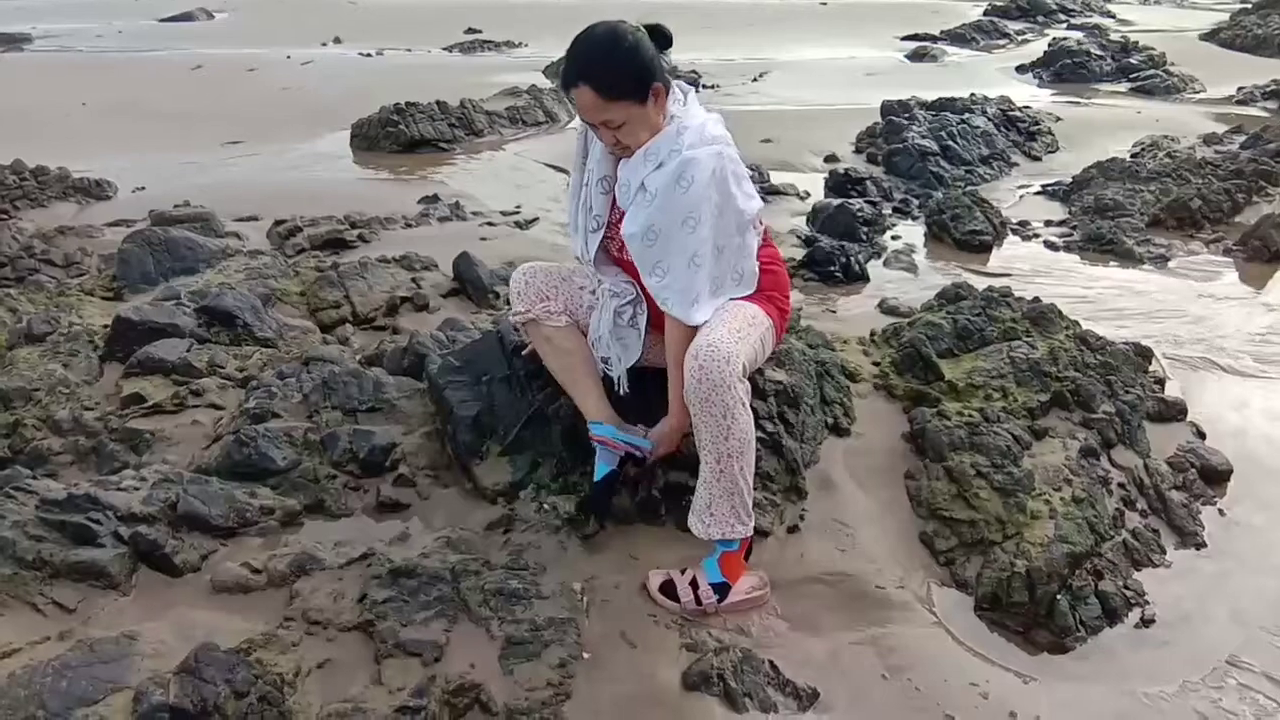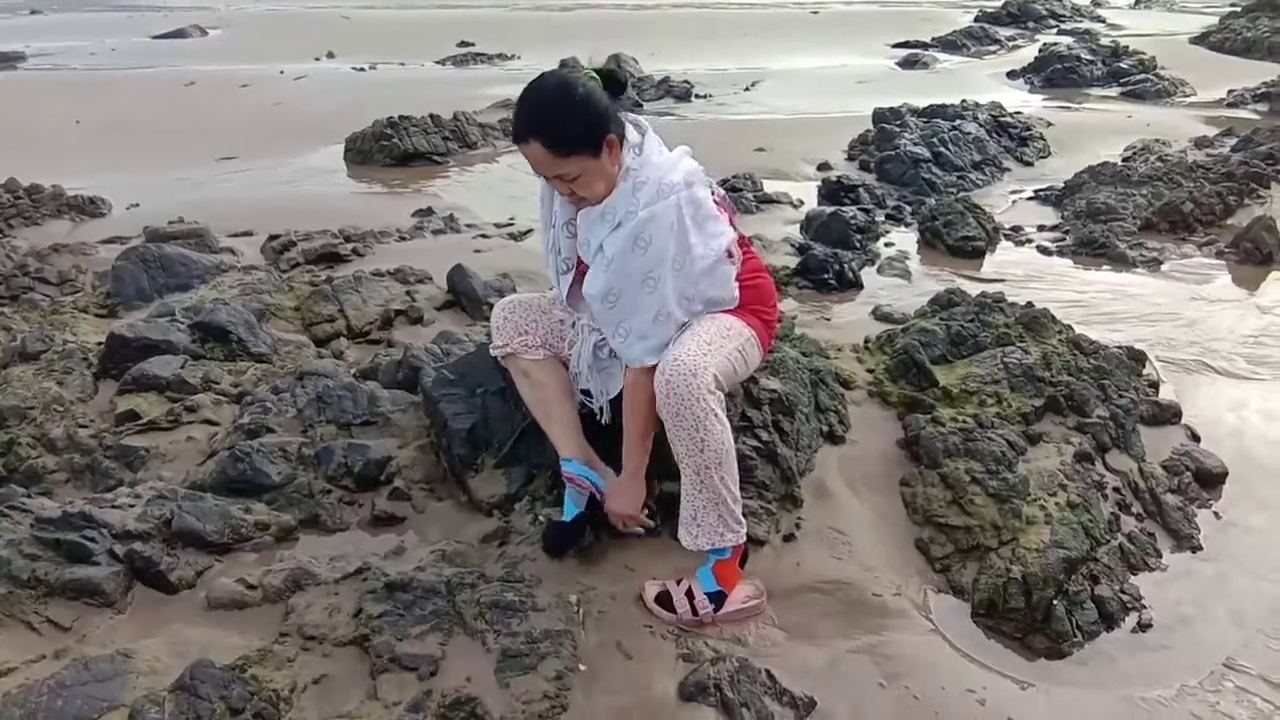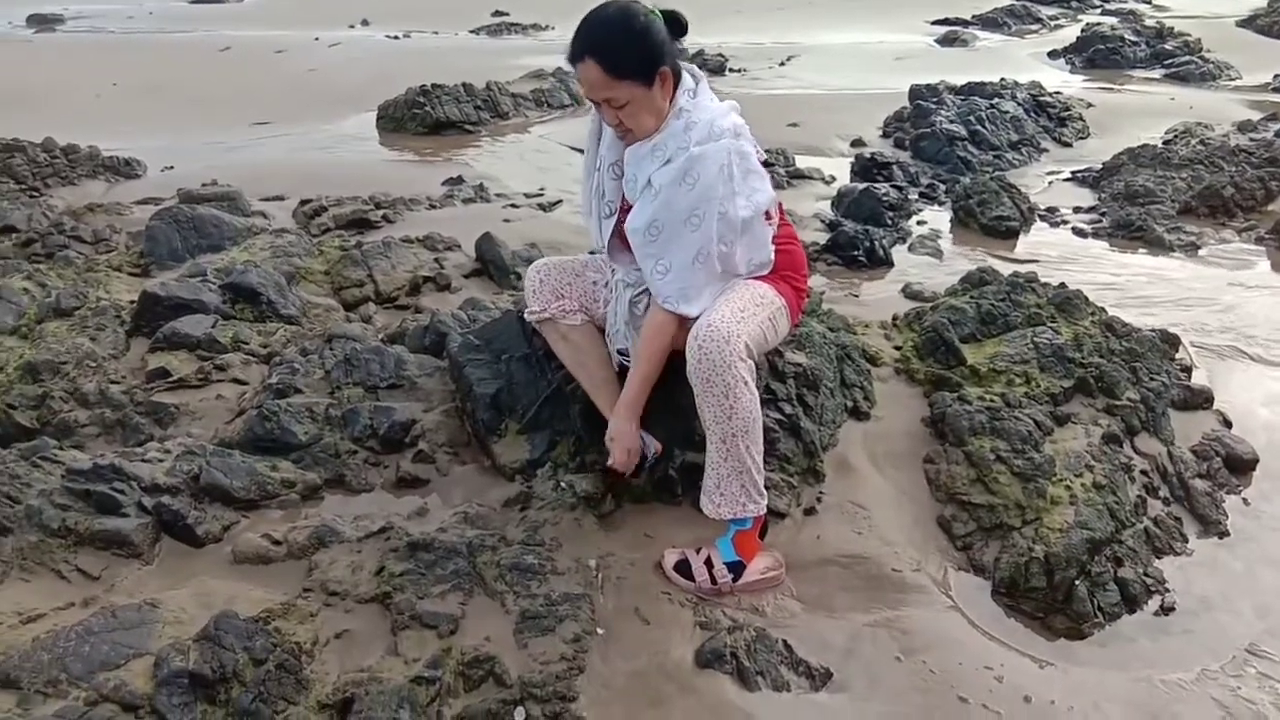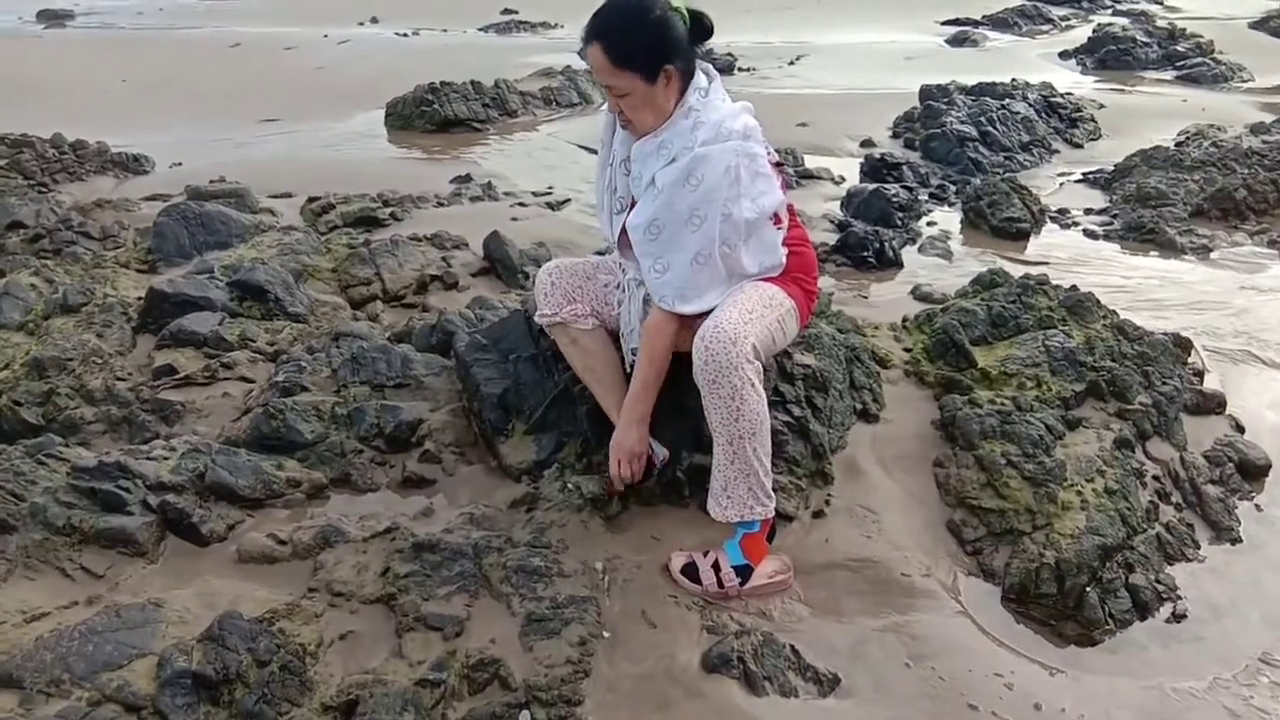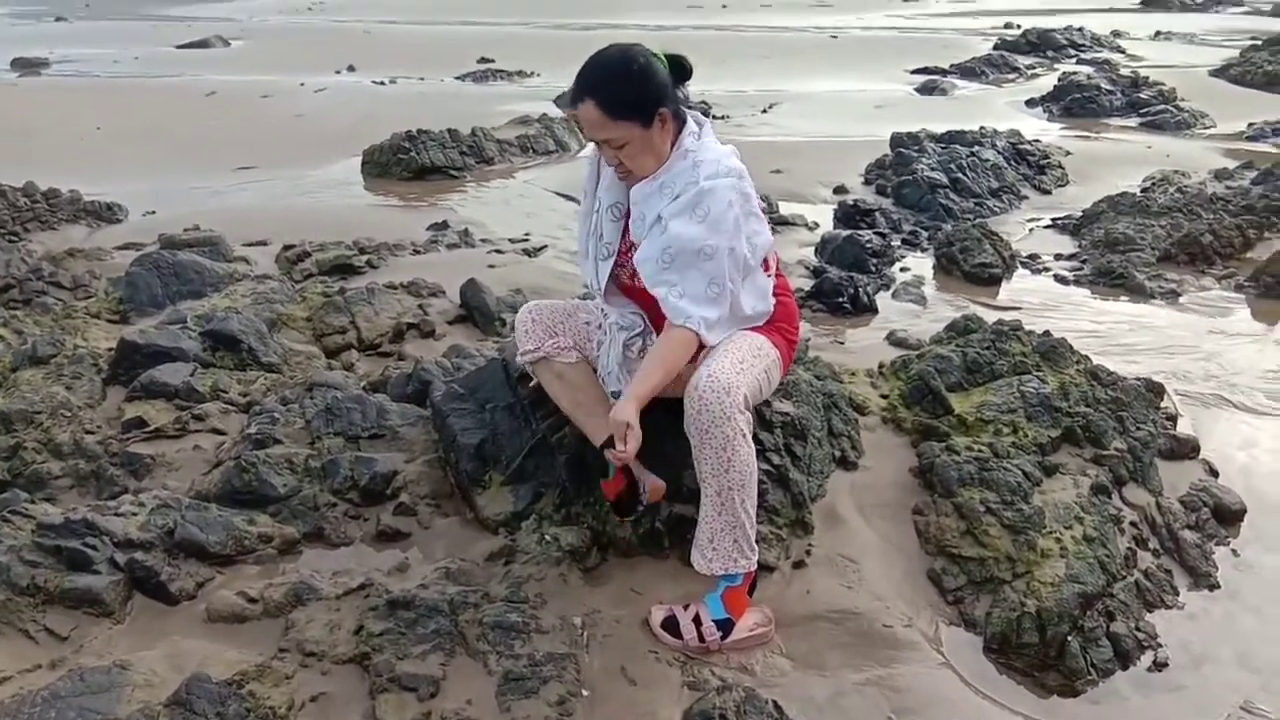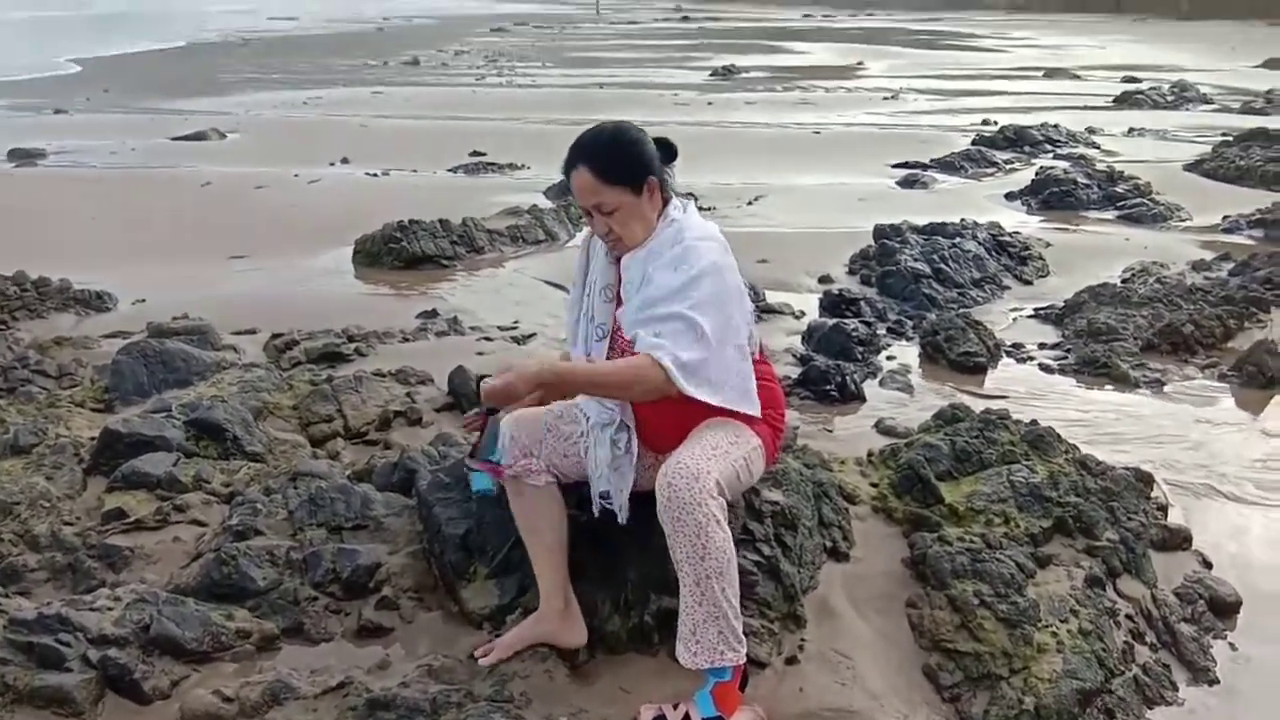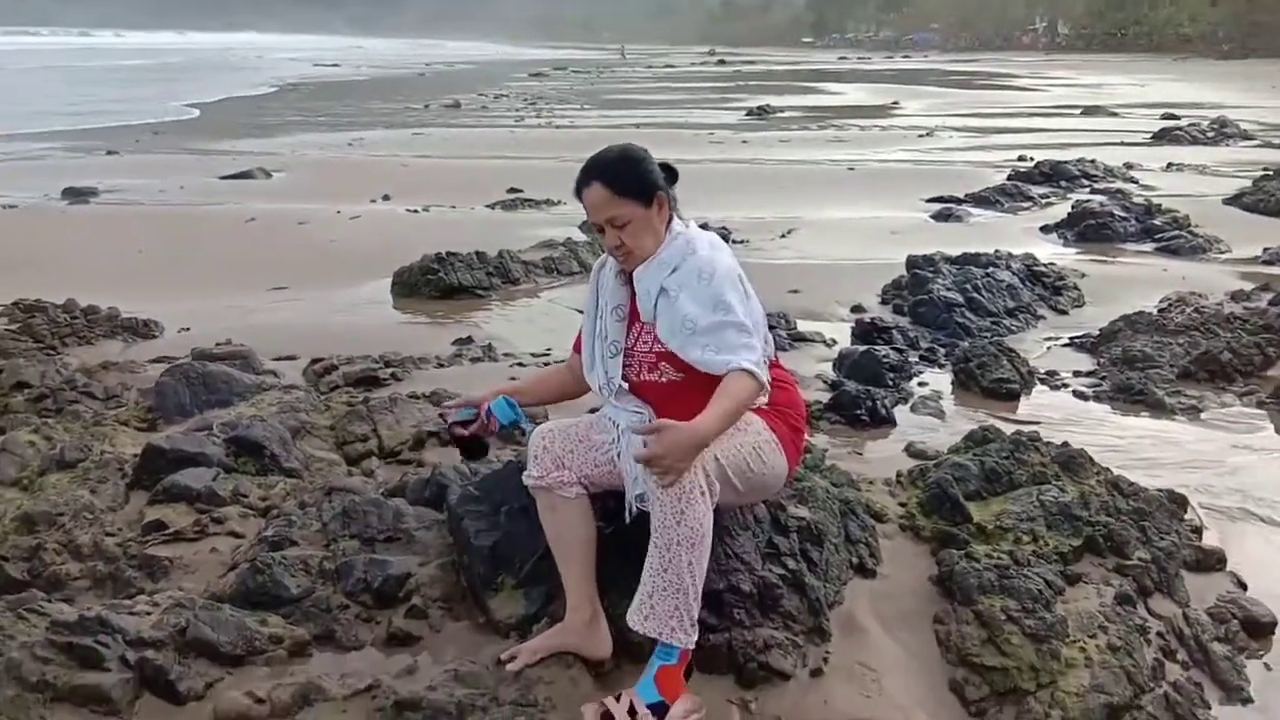
dt=0.7s
person 1, frame 1
left shoulder: (697, 162)
right shoulder: (609, 131)
left elbow: (685, 302)
right elbow: (602, 236)
left wrist: (676, 418)
right wrist: (575, 321)
left hip: (735, 294)
right hip: (644, 290)
left knee: (712, 360)
right knee: (531, 288)
left ankle: (731, 554)
right ankle: (611, 437)
person 1, frame 2
left shoulder: (658, 205)
right shoulder: (580, 165)
left elbow: (644, 353)
right elbow: (581, 275)
left wrist: (632, 477)
left hip: (724, 306)
right hip: (626, 310)
left knee: (682, 374)
right knee: (513, 319)
left ankle: (726, 563)
right ankle: (581, 472)
person 1, frame 3
left shoulder: (707, 152)
right shoulder: (625, 117)
left elbow: (674, 300)
right elbow: (618, 225)
left wrist: (626, 416)
left hip: (753, 275)
right hip: (653, 269)
left knee: (713, 340)
right knee: (546, 283)
left ankle: (746, 534)
right ankle: (631, 442)
person 1, frame 4
left shoulder: (713, 152)
right shoulder: (646, 110)
left elbow: (674, 299)
right elbow: (647, 250)
left wrist: (633, 421)
left hip: (762, 276)
right hip: (671, 269)
left knee: (721, 340)
right knee: (556, 285)
left ankle: (753, 535)
right ankle: (640, 448)
person 1, frame 5
left shoulder: (712, 187)
right shoulder: (621, 161)
left elbow: (696, 322)
right elbow: (611, 265)
left wrist: (631, 401)
right wrist: (575, 353)
left hip: (741, 325)
right hip: (648, 324)
left knee: (715, 393)
right knee: (537, 322)
left ankle: (734, 590)
right ankle: (630, 471)
person 1, frame 6
left shoulder: (694, 253)
right shoulder: (602, 247)
left elbow: (660, 371)
right elbow: (593, 352)
left wrist: (547, 377)
right wrist: (536, 384)
left hip: (723, 414)
right hip: (636, 418)
left knee: (685, 480)
right knee: (520, 435)
right ankle: (558, 613)
person 1, frame 7
left shoulder: (701, 265)
right shoulder: (611, 275)
left elbow: (747, 370)
right elbow: (583, 369)
left wrist: (696, 435)
right wrist: (505, 395)
left hip: (754, 426)
right hip: (658, 423)
left knee: (681, 468)
right knee: (550, 448)
left ankle: (669, 672)
right ankle: (584, 621)
